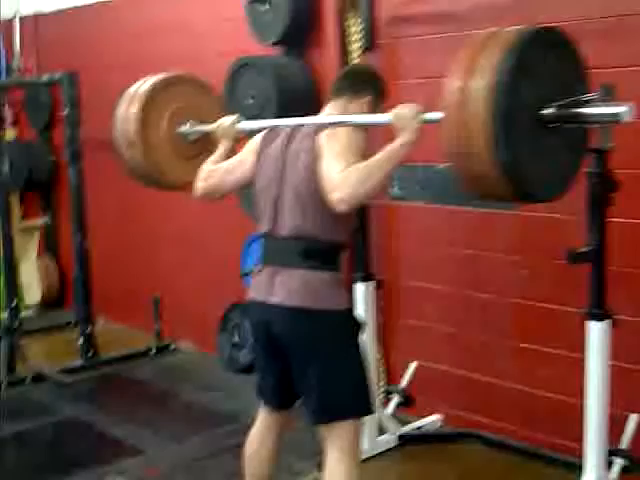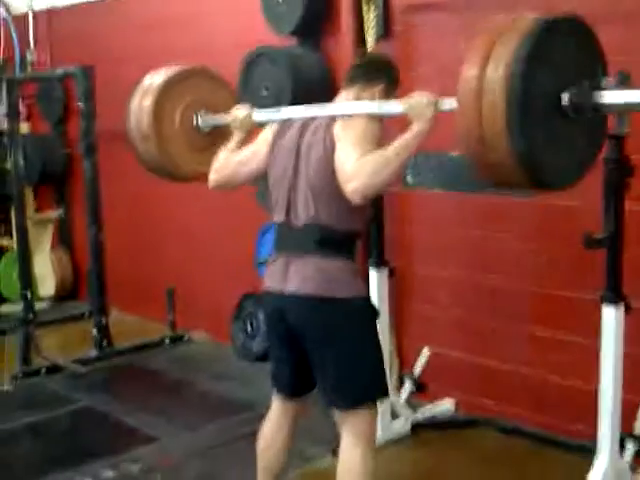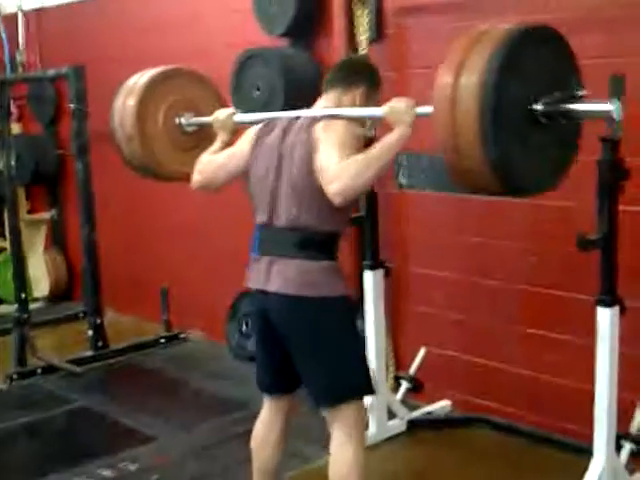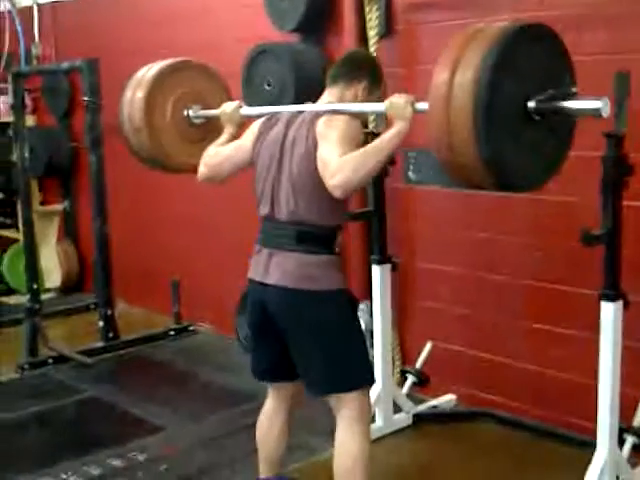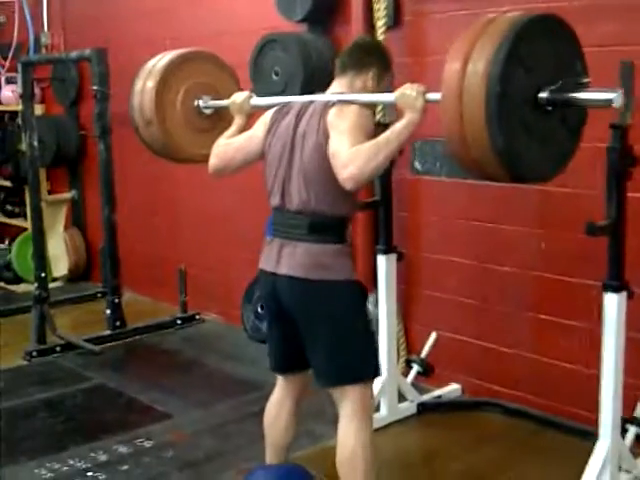
dt=0.2s
person 1, frame 1
left shoulder: (268, 138)
right shoulder: (341, 136)
left elbow: (204, 186)
right elbow: (342, 194)
left wrist: (224, 142)
right wrist: (403, 139)
left hip: (264, 295)
right hip: (313, 300)
left knee: (271, 412)
right knee: (341, 435)
person 1, frame 2
left shoulder: (280, 128)
right shoulder: (357, 124)
left elbow: (219, 177)
right elbow: (358, 185)
left wrist: (238, 134)
right wrist: (418, 129)
left hip: (279, 283)
right hip: (329, 287)
left knee: (285, 403)
right knee: (357, 424)
person 1, frame 3
left shoulder: (264, 129)
right shoulder: (337, 127)
left elbow: (202, 178)
right elbow: (339, 186)
left wrist: (223, 134)
right wrist: (399, 133)
left hip: (264, 281)
right hip: (312, 286)
left knee: (276, 402)
right knee: (347, 420)
person 1, frame 4
left shoulder: (268, 123)
right shoulder: (338, 122)
left elbow: (208, 170)
right elbow: (340, 180)
left wrist: (229, 127)
right wrist: (398, 128)
left hip: (264, 274)
right hip: (311, 279)
left knee: (280, 392)
right knee: (353, 408)
person 1, frame 5
left shoulder: (278, 113)
right shoulder: (349, 113)
left elbow: (218, 161)
right elbow: (351, 171)
left wrist: (239, 117)
right wrist: (408, 119)
left hip: (274, 264)
right hip: (321, 269)
left knee: (288, 382)
right knee: (355, 401)
